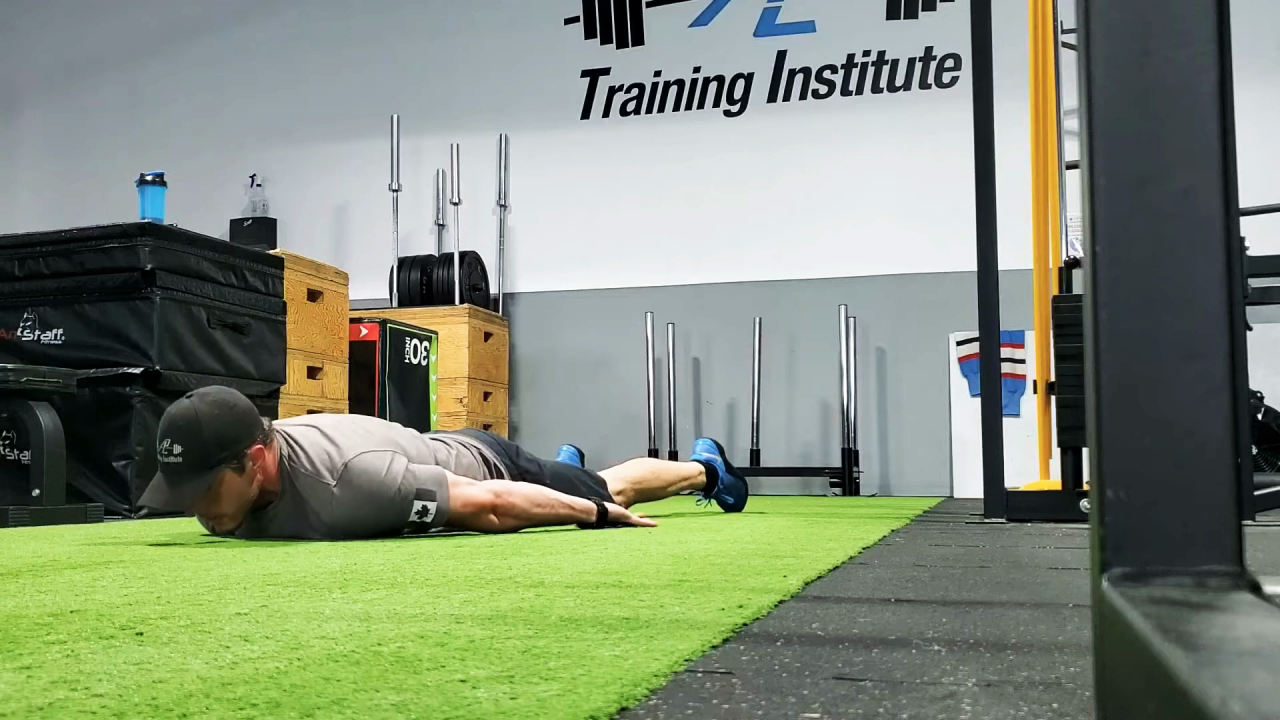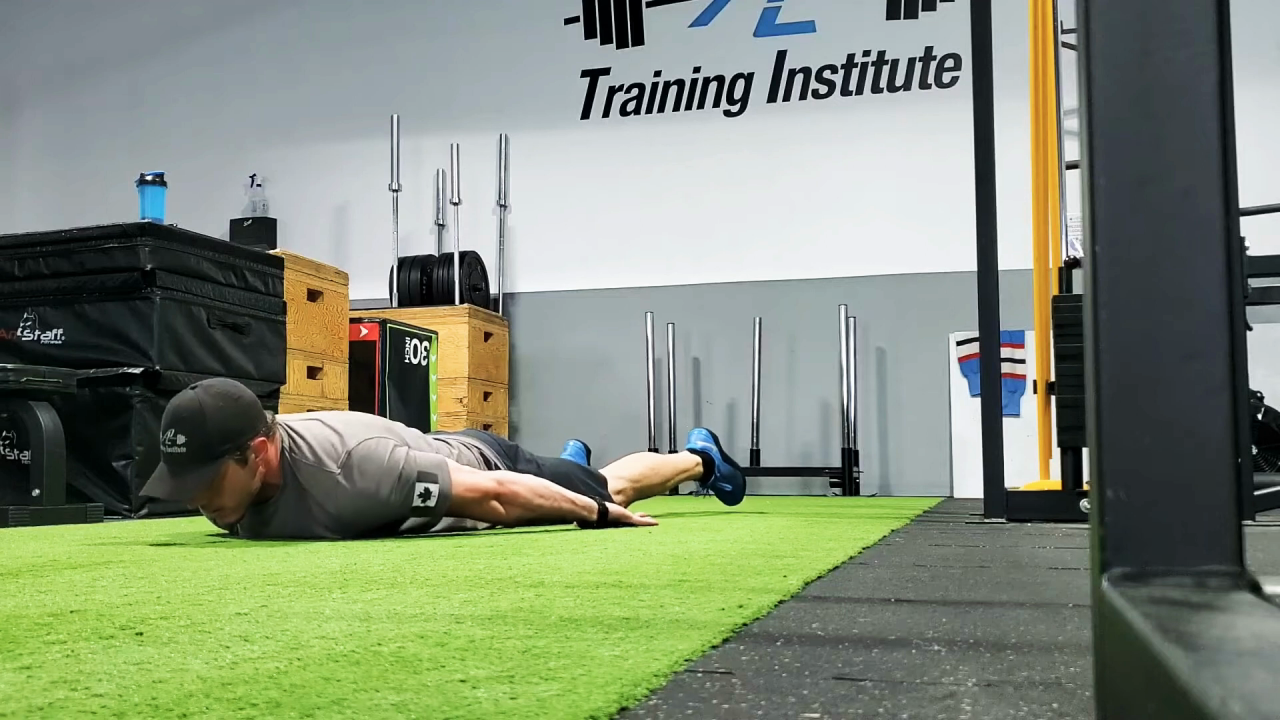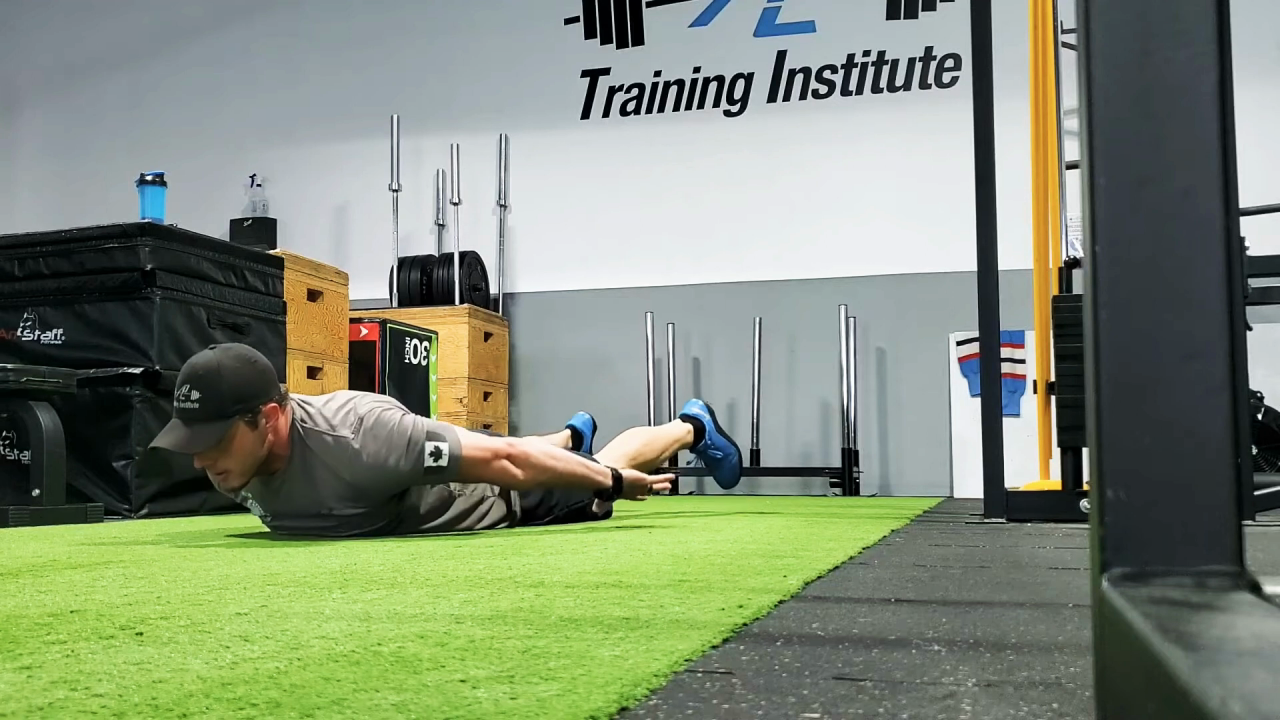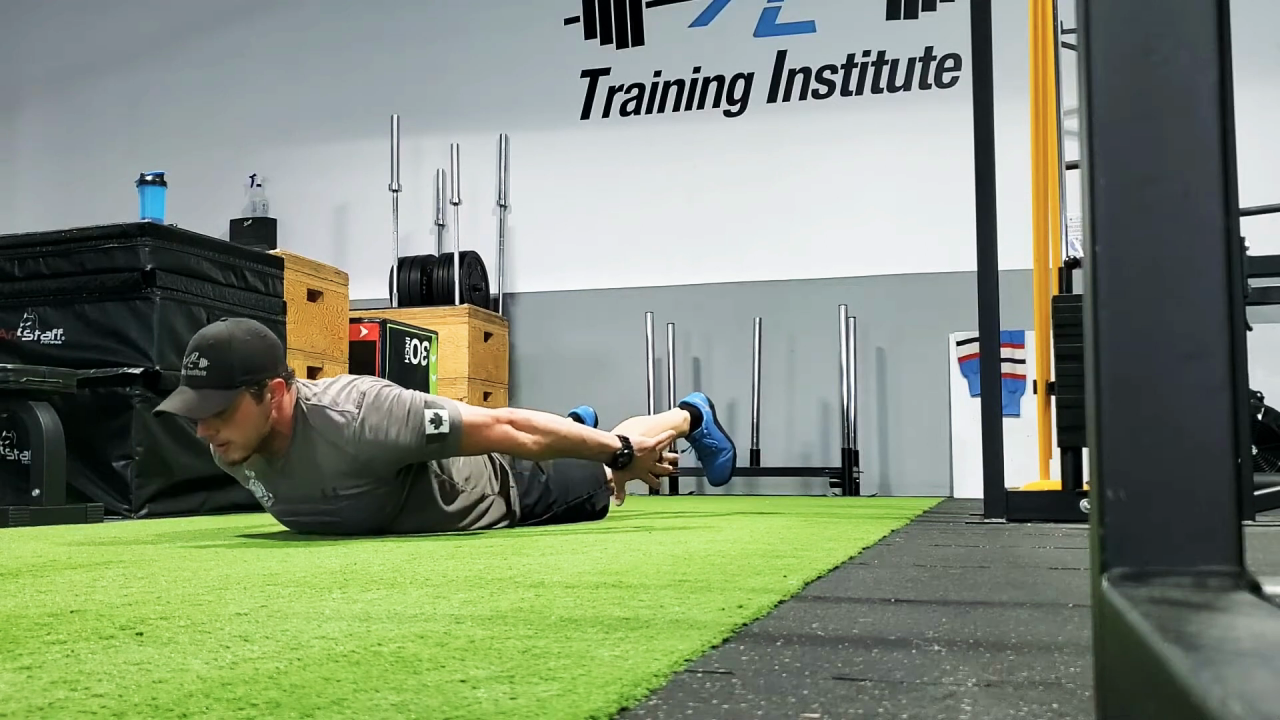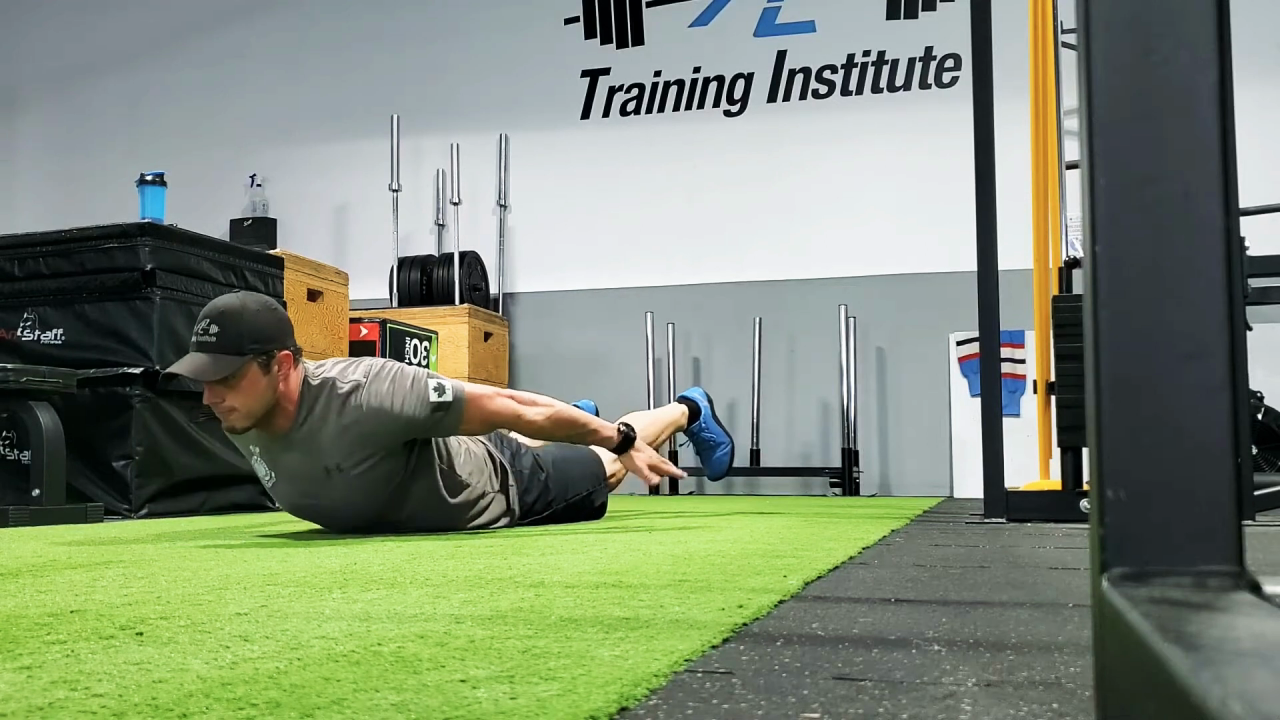
dt=0.4s
person 1, frame 1
left shoulder: (343, 479)
right shoulder: (229, 472)
left elbow: (493, 505)
left wrist: (599, 514)
left hip: (485, 470)
right hip: (437, 454)
left knee: (612, 492)
left ankle: (705, 468)
person 1, frame 2
left shoulder: (345, 468)
right shoulder: (233, 472)
left elbow: (494, 492)
left wrist: (602, 515)
left hip: (484, 472)
right hip: (438, 456)
left knee: (611, 488)
left ankle: (702, 458)
right ankle: (571, 457)
person 1, frame 3
left shoulder: (355, 438)
right shoulder: (236, 460)
left elbow: (504, 459)
left wrist: (614, 483)
left hip: (498, 496)
right hip: (444, 480)
left knee: (608, 473)
left ankle: (693, 427)
right ankle: (572, 434)
person 1, frame 4
left shoulder: (358, 418)
right shoulder: (232, 448)
left elbow: (505, 427)
left wrist: (623, 454)
left hip: (497, 497)
left knee: (603, 479)
left ankle: (689, 417)
right ankle: (575, 423)
person 1, frame 5
left shoulder: (362, 395)
right shoulder: (240, 423)
left elbow: (508, 406)
left wrist: (622, 441)
left hip: (498, 495)
left knee: (606, 469)
left ankle: (687, 411)
right ankle: (575, 418)
